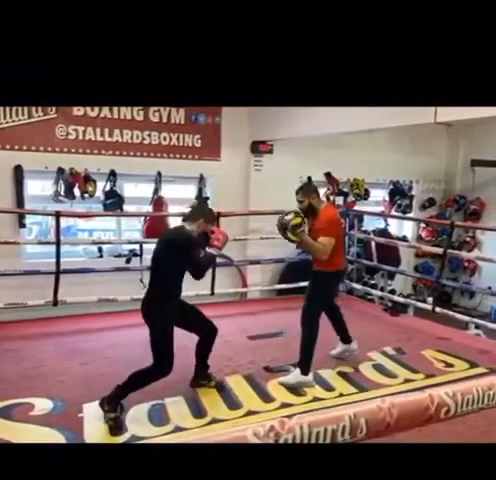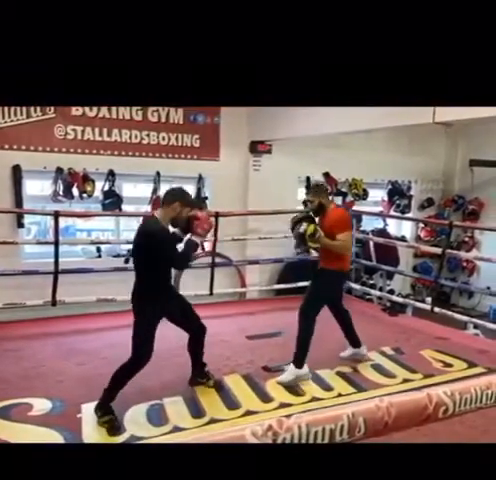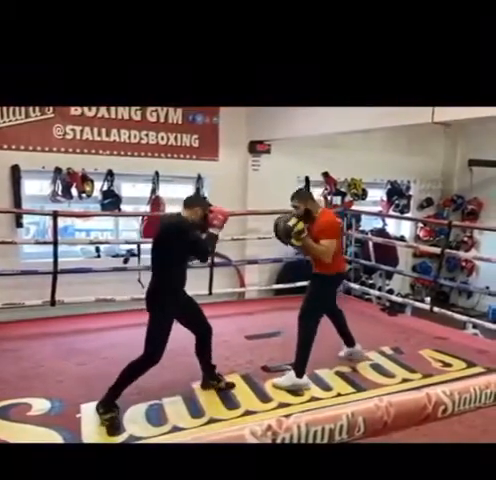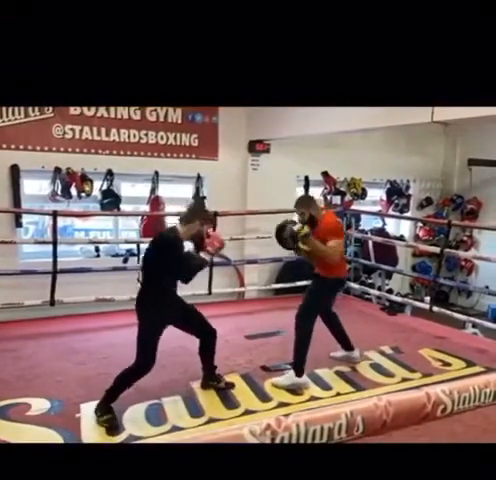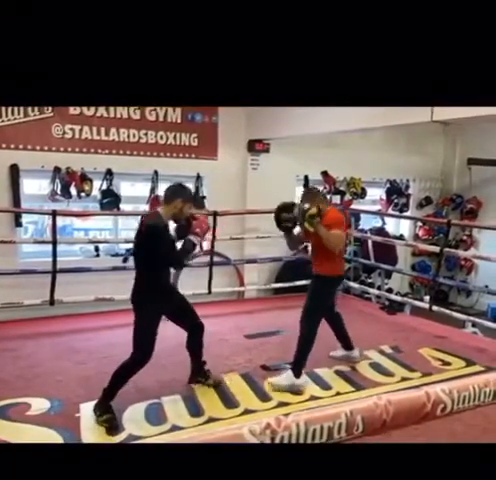
dt=0.4s
person 1, frame 1
left shoulder: (174, 235)
right shoulder: (185, 238)
left elbow: (192, 262)
right elbow: (198, 272)
left wrist: (206, 245)
right wrist: (214, 248)
left hip: (169, 302)
right hip: (158, 307)
left knee: (209, 330)
right knee: (163, 366)
left ankle: (201, 375)
right ankle: (112, 400)
person 1, frame 2
left shoulder: (159, 225)
right shoulder: (152, 230)
left elbow: (172, 241)
right elbow: (179, 262)
left wrist: (189, 227)
right wrist: (197, 236)
left hip: (166, 293)
right hip: (147, 300)
left knee: (198, 329)
right knee: (140, 357)
left ankle: (199, 374)
right ankle: (104, 405)
person 1, frame 3
left shoulder: (175, 223)
right shoulder: (178, 225)
left elbow: (193, 248)
right elbow: (203, 253)
left wrist: (207, 229)
right wrist: (215, 228)
left hip: (175, 292)
right hip: (162, 297)
left knee: (204, 331)
right knee: (152, 354)
left ankle: (210, 377)
right ankle: (107, 403)
person 1, frame 4
left shoulder: (175, 239)
right shoulder: (168, 239)
left elbow: (183, 267)
right elbow: (185, 275)
left wrist: (201, 251)
right wrist: (207, 253)
left hip: (169, 300)
right hip: (151, 306)
left knee: (208, 333)
right knee: (144, 363)
left ankle: (210, 377)
right ankle: (104, 405)
person 1, frame 5
left shoulder: (159, 222)
right shoulder: (153, 226)
left elbow: (170, 250)
right elbow: (176, 261)
left wrist: (186, 230)
right wrist: (195, 236)
left hip: (164, 290)
right hip: (147, 296)
left knee: (196, 327)
right knee: (142, 354)
left ankle: (198, 372)
right ankle: (103, 403)
person 2, frame 1
left shoulder: (327, 218)
right shoulder: (318, 213)
left elbow: (322, 253)
right elbow: (314, 245)
left wrist: (301, 236)
right wrist: (300, 237)
left hip: (328, 272)
right hip: (328, 270)
left knee: (309, 316)
right knee: (328, 305)
left ankle: (303, 373)
right ankle: (347, 343)
person 2, frame 2
left shoulder: (339, 216)
right shoulder: (324, 215)
left elbow: (346, 248)
left wrist: (321, 240)
right wrist: (311, 237)
left hip: (333, 272)
right hip: (329, 270)
left knee: (307, 312)
right knee: (337, 308)
left ankle: (298, 367)
right ankle: (357, 348)
person 2, frame 3
left shoulder: (327, 222)
right shoulder: (313, 219)
left elbow: (326, 256)
right elbow: (309, 250)
left wrist: (304, 239)
right wrist: (297, 238)
left hip: (328, 275)
right hip: (327, 274)
left knee: (307, 319)
right knee: (331, 309)
left ankle: (298, 376)
right ankle: (352, 347)
person 2, frame 4
left shoulder: (330, 224)
right shoulder: (316, 223)
left elbow: (334, 256)
right elbow: (312, 255)
left wrist: (310, 241)
right wrist: (301, 243)
left hip: (330, 278)
right hip: (326, 276)
left knee: (303, 318)
right knee: (325, 312)
left ankle: (297, 375)
right ankle: (350, 351)
person 2, frame 5
left shoulder: (335, 218)
right shoulder: (310, 220)
left elbow: (337, 246)
right elbow: (294, 245)
left wrist: (318, 226)
right wrist: (288, 229)
left hip: (328, 276)
right hip: (323, 274)
left knee: (309, 320)
right knee: (328, 312)
left ankle: (295, 377)
right ankle: (349, 350)
